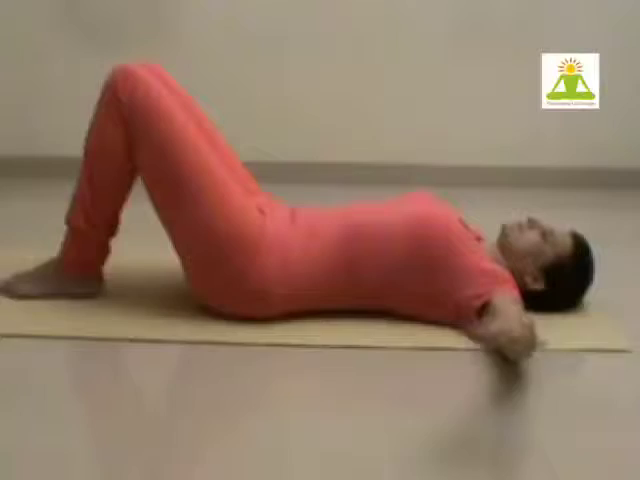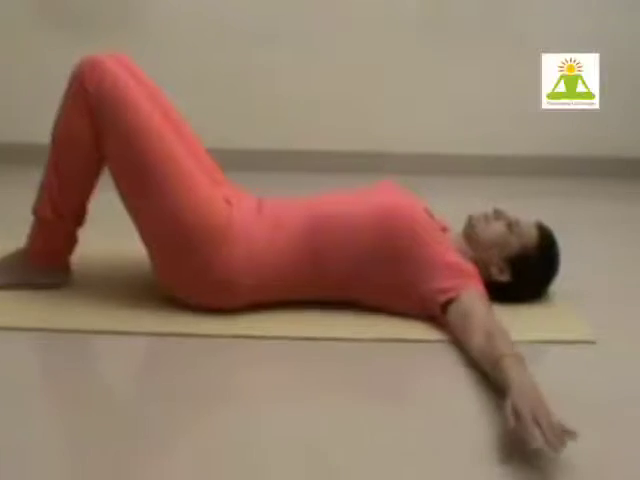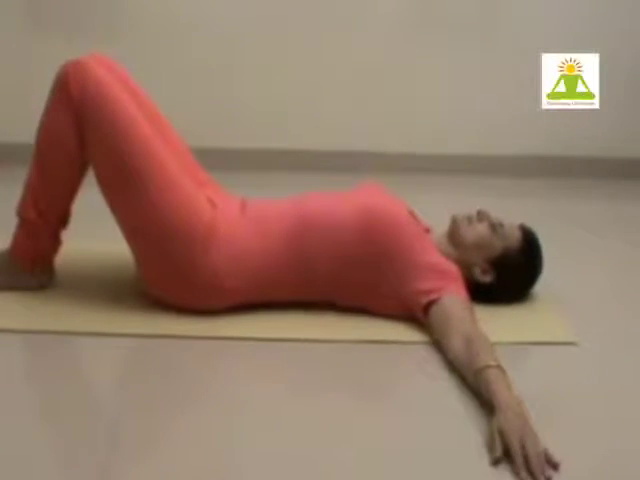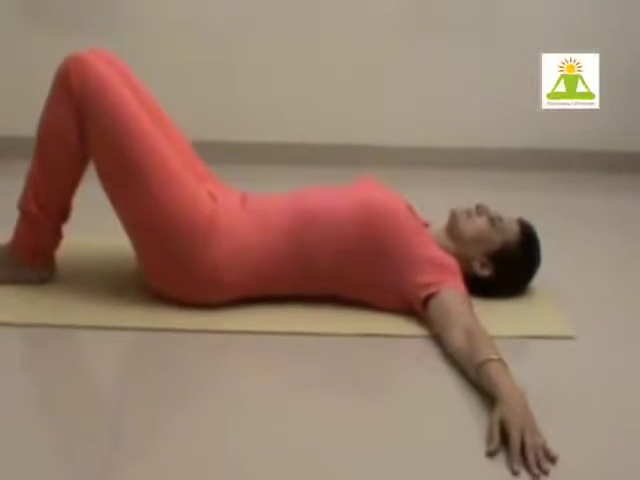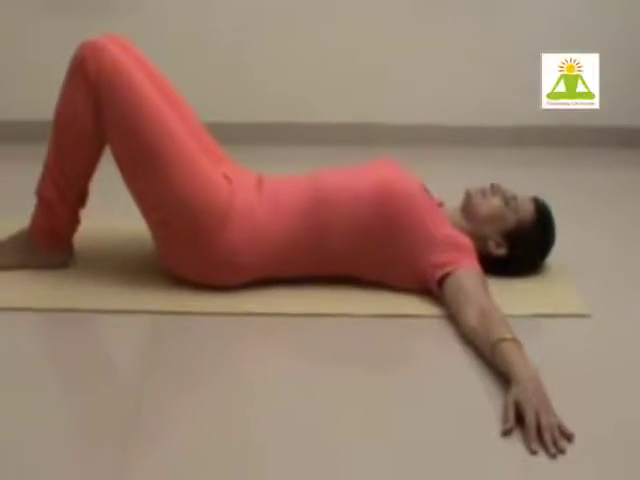
dt=0.3s
person 1, frame 1
left shoulder: (486, 279)
right shoulder: (470, 250)
left elbow: (511, 318)
left wrist: (516, 333)
left hip: (246, 266)
right hip: (265, 233)
left knee: (130, 88)
right knee: (141, 81)
left ankle: (76, 270)
right ankle: (79, 265)
person 1, frame 2
left shoulder: (454, 275)
right shoulder: (442, 242)
left elbow: (482, 331)
left wrist: (521, 382)
left hip: (218, 258)
right hip: (240, 218)
left knee: (97, 78)
right knee: (111, 68)
person 1, frame 3
left shoulder: (435, 277)
right shoulder: (419, 242)
left elbow: (463, 337)
left wrist: (508, 403)
left hip: (199, 256)
right hip: (220, 220)
left knee: (83, 79)
right knee: (97, 75)
person 1, frame 4
left shoulder: (435, 271)
right shoulder: (419, 238)
left elbow: (462, 332)
left wrist: (509, 395)
left hip: (202, 250)
right hip: (223, 212)
left knee: (84, 74)
right knee: (97, 68)
person 1, frame 5
left shoulder: (449, 250)
right shoulder: (435, 221)
left elbow: (477, 312)
left wrist: (523, 375)
left hip: (217, 233)
right hip: (237, 196)
left knee: (99, 60)
right knee: (110, 53)
left ankle: (47, 240)
right ankle: (51, 234)
